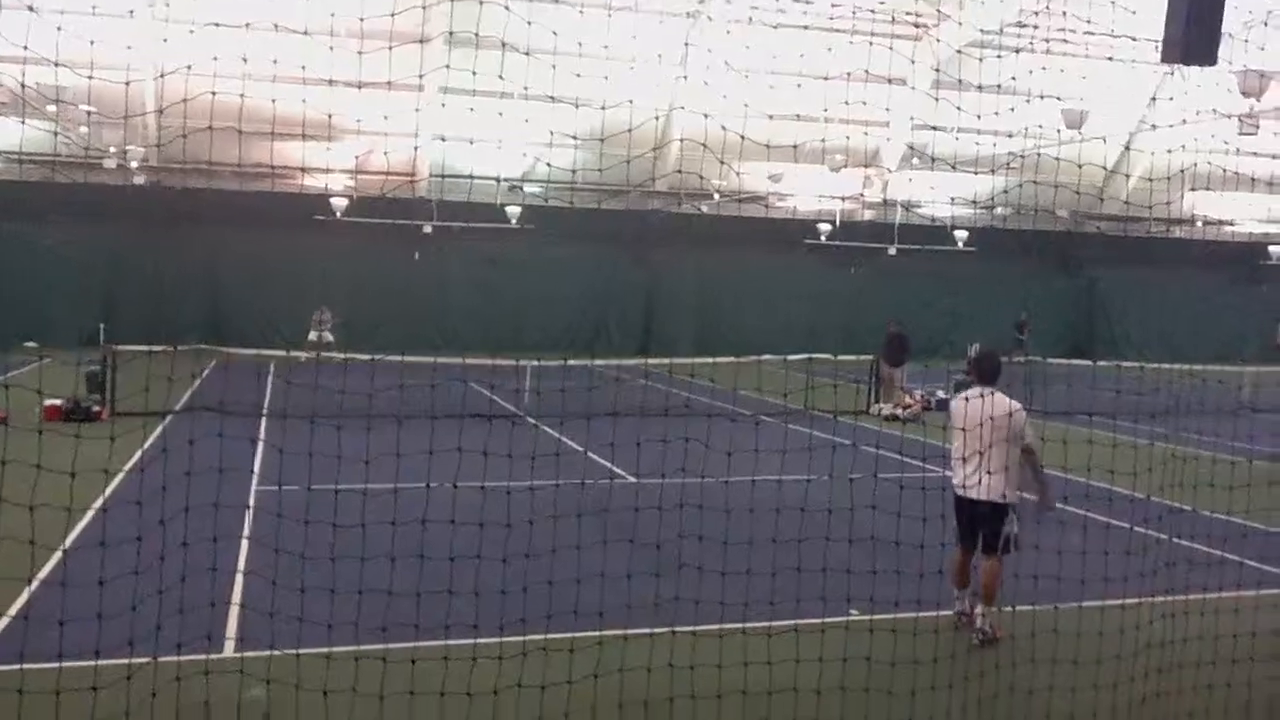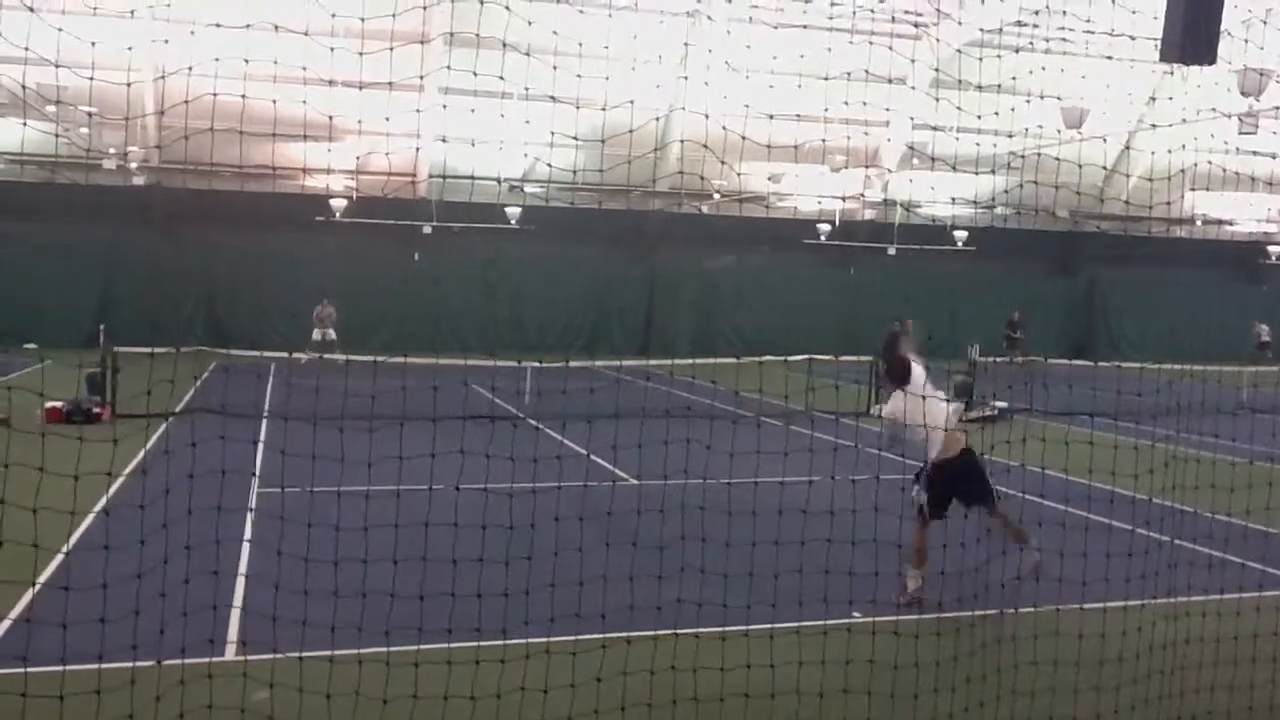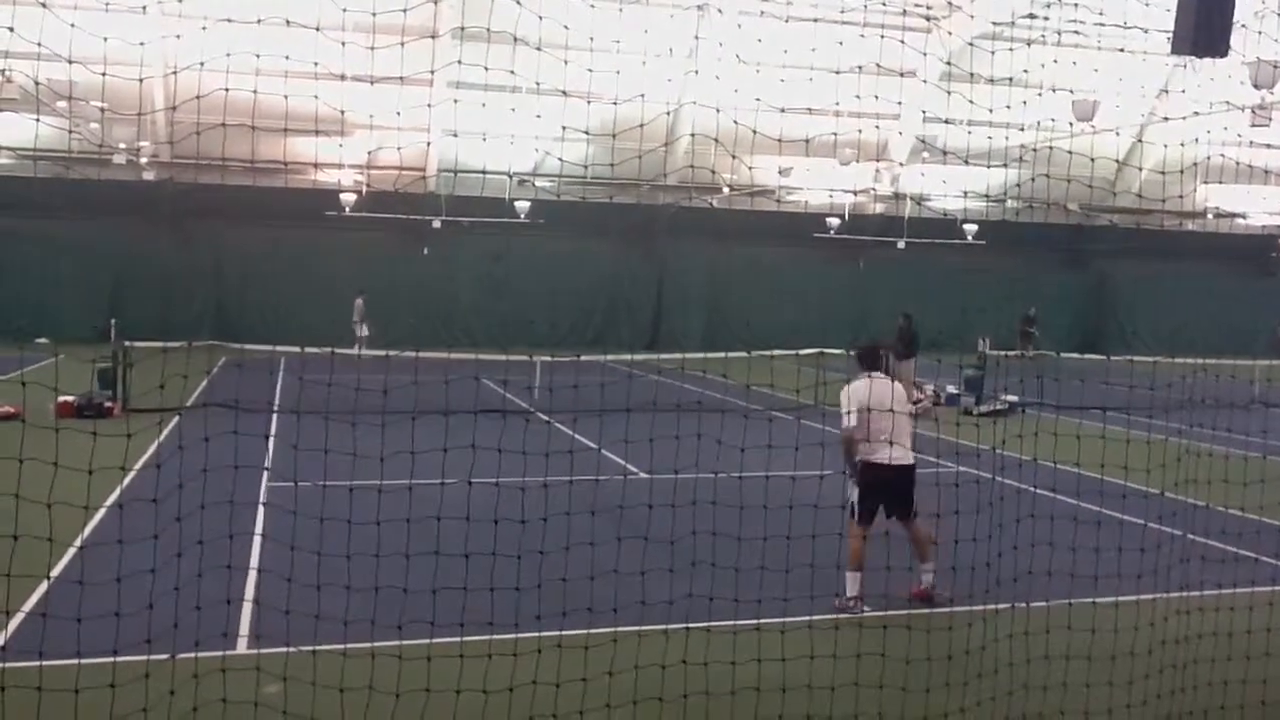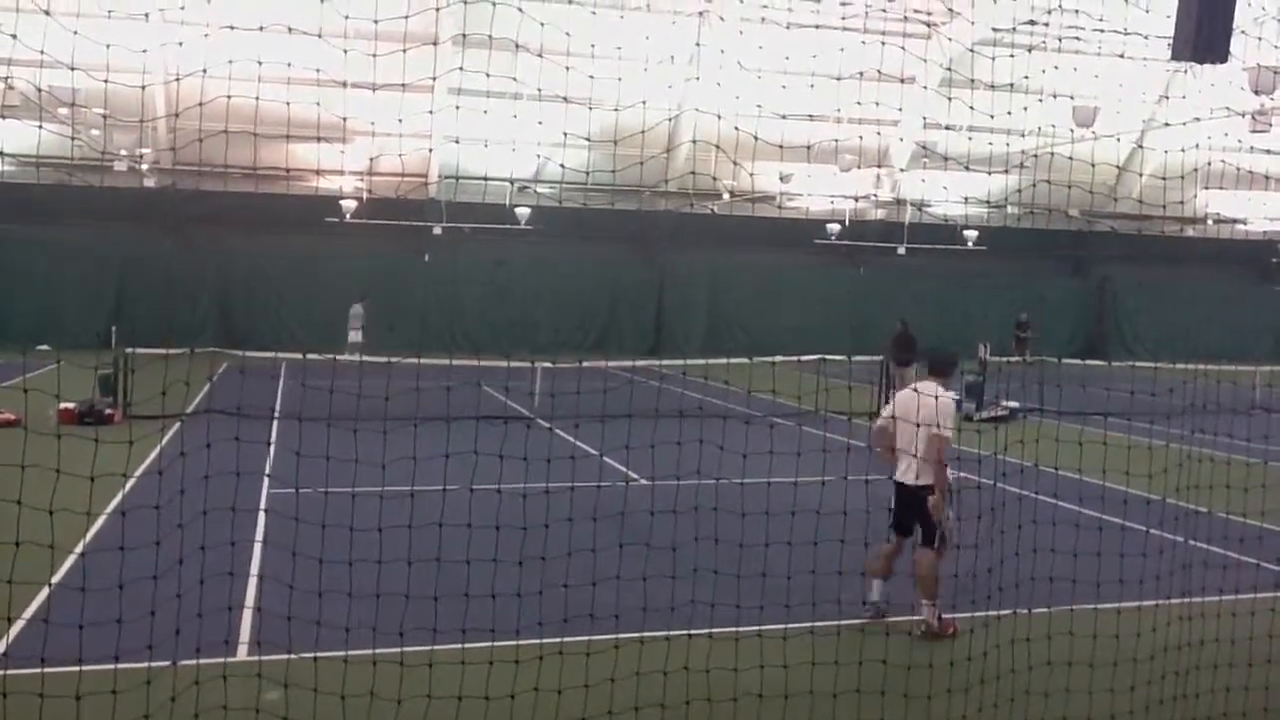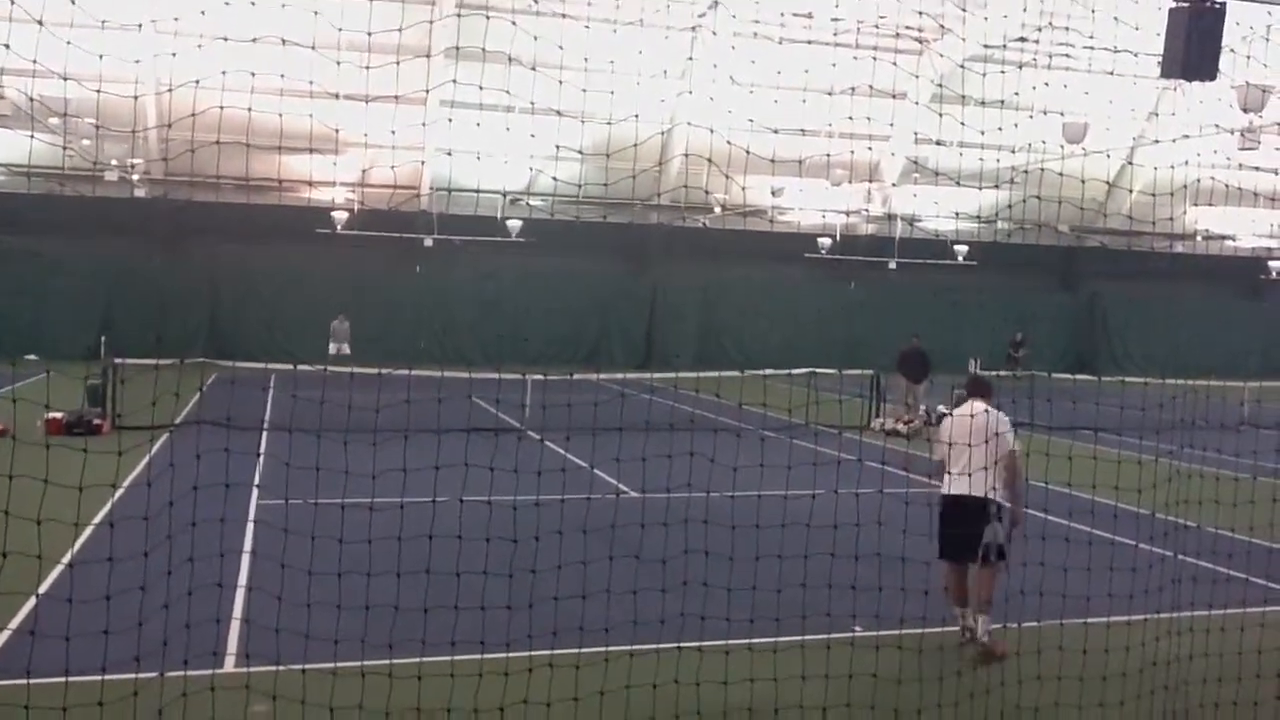
dt=1s
person 1, frame 1
left shoulder: (957, 403)
right shoulder: (1012, 409)
right elbow: (1029, 454)
right wrist: (1043, 489)
left hip: (963, 490)
right hip: (997, 494)
left knee: (964, 550)
right knee: (992, 557)
left ankle: (962, 608)
right ankle: (983, 624)
person 1, frame 2
left shoulder: (891, 408)
right shoulder: (917, 376)
right elbow: (911, 360)
left hip: (938, 468)
right hip: (963, 457)
left knee: (921, 526)
right knee: (993, 509)
left ankle: (914, 588)
right ankle: (1031, 550)
person 1, frame 3
left shoulder: (853, 389)
right shoulder: (898, 387)
left elbow: (849, 434)
left wrist: (850, 463)
left hip: (871, 466)
right hip: (905, 465)
left knee: (858, 529)
right knee: (911, 523)
left ankle: (852, 597)
right ankle: (928, 583)
person 1, frame 4
left shoulder: (903, 395)
right shoulder: (944, 401)
left elbow: (878, 434)
right elbow: (937, 450)
right wrist: (938, 491)
left hip: (902, 480)
right hip: (927, 484)
left knee: (897, 539)
right knee: (930, 550)
left ankle: (874, 600)
right ankle: (930, 619)
person 1, frame 5
left shoulder: (948, 420)
right shoulder: (998, 418)
right elbow: (1012, 466)
right wrist: (1016, 504)
left hip: (950, 497)
right hip: (984, 500)
left knee: (956, 564)
right knee: (987, 566)
left ankle: (967, 625)
right ankle: (984, 636)
